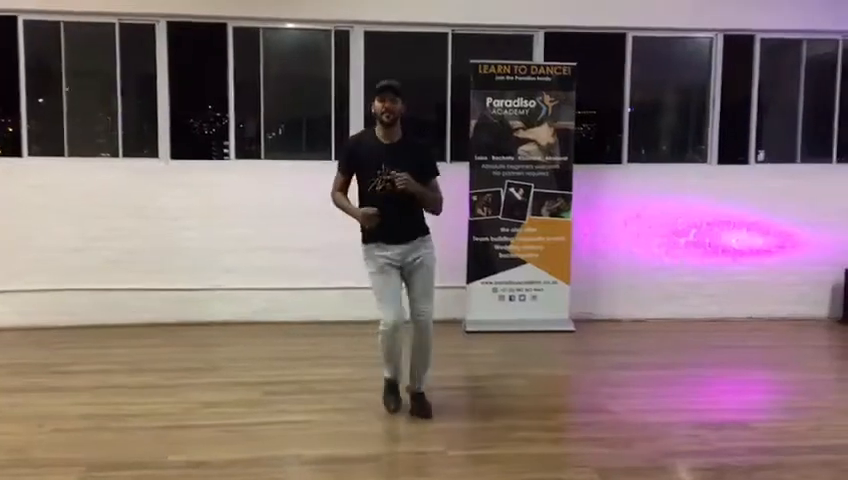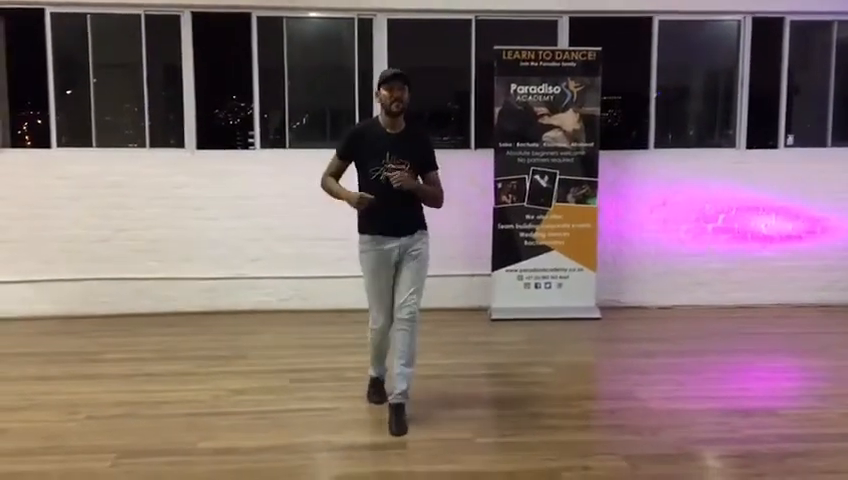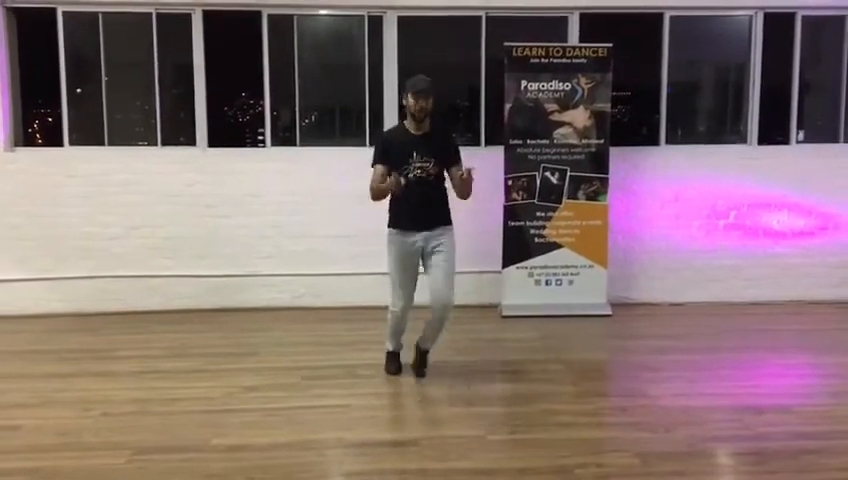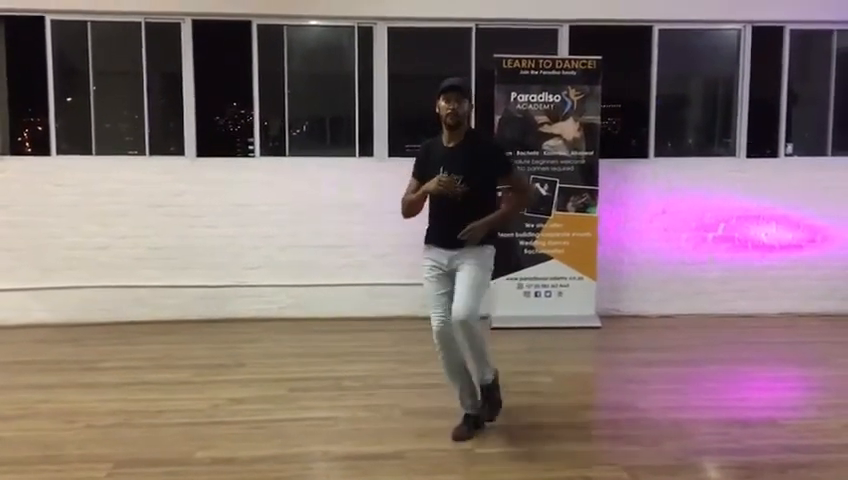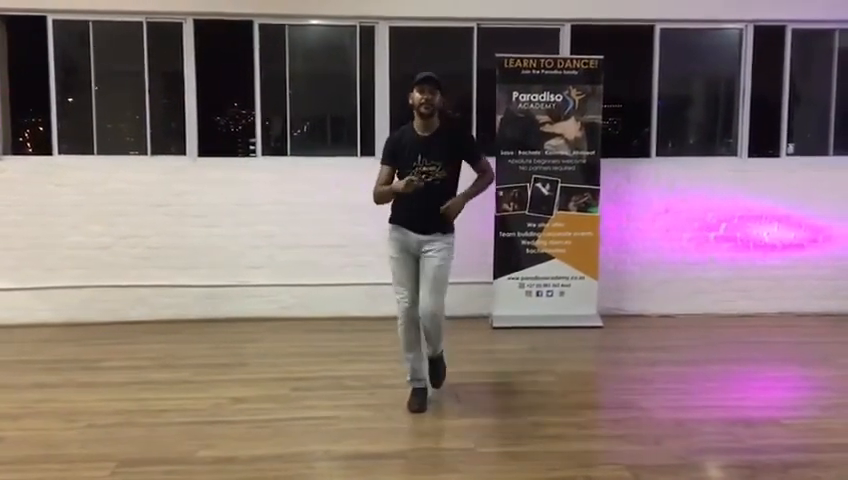
dt=1s
person 1, frame 1
left shoulder: (418, 151)
right shoulder: (357, 146)
left elbow: (437, 205)
right elbow: (337, 193)
left wrist: (415, 188)
right wrist: (356, 213)
left hip: (419, 246)
right hip: (379, 248)
left knee: (423, 320)
right knee: (392, 320)
left ankle: (416, 388)
right ankle: (391, 377)
person 1, frame 2
left shoulder: (420, 141)
right shoulder: (360, 134)
left elbow: (438, 199)
right elbow: (327, 179)
left wrist: (414, 184)
right wrist: (347, 195)
left hip: (414, 239)
right hip: (374, 240)
left knee: (408, 315)
right knee: (380, 318)
left ankle: (399, 400)
right ankle: (376, 375)
person 1, frame 3
left shoulder: (444, 140)
right shoulder: (389, 140)
left elbow: (462, 193)
right elbow: (373, 193)
left wrist: (465, 182)
right wrist: (387, 186)
left hip: (440, 231)
right hip: (402, 233)
left knee: (442, 301)
right knee: (400, 303)
left ankle: (423, 346)
right ankle: (393, 349)
person 1, frame 4
left shoulder: (485, 150)
right shoulder: (427, 151)
left elbow: (524, 192)
right elbow: (406, 208)
left wrist: (488, 222)
right wrist: (428, 189)
left hip: (474, 250)
right hip: (435, 251)
left knee: (463, 316)
right knee: (441, 330)
left ankle: (488, 377)
right ankle: (475, 408)
person 1, frame 5
left shoulder: (457, 138)
right shoulder: (398, 139)
left elbow: (487, 174)
right elbow: (378, 195)
left wrist: (464, 198)
right wrist: (398, 187)
left hip: (439, 237)
right hip: (401, 235)
left knee: (431, 310)
right knee: (406, 310)
left ankle: (434, 354)
right ankle: (417, 383)
